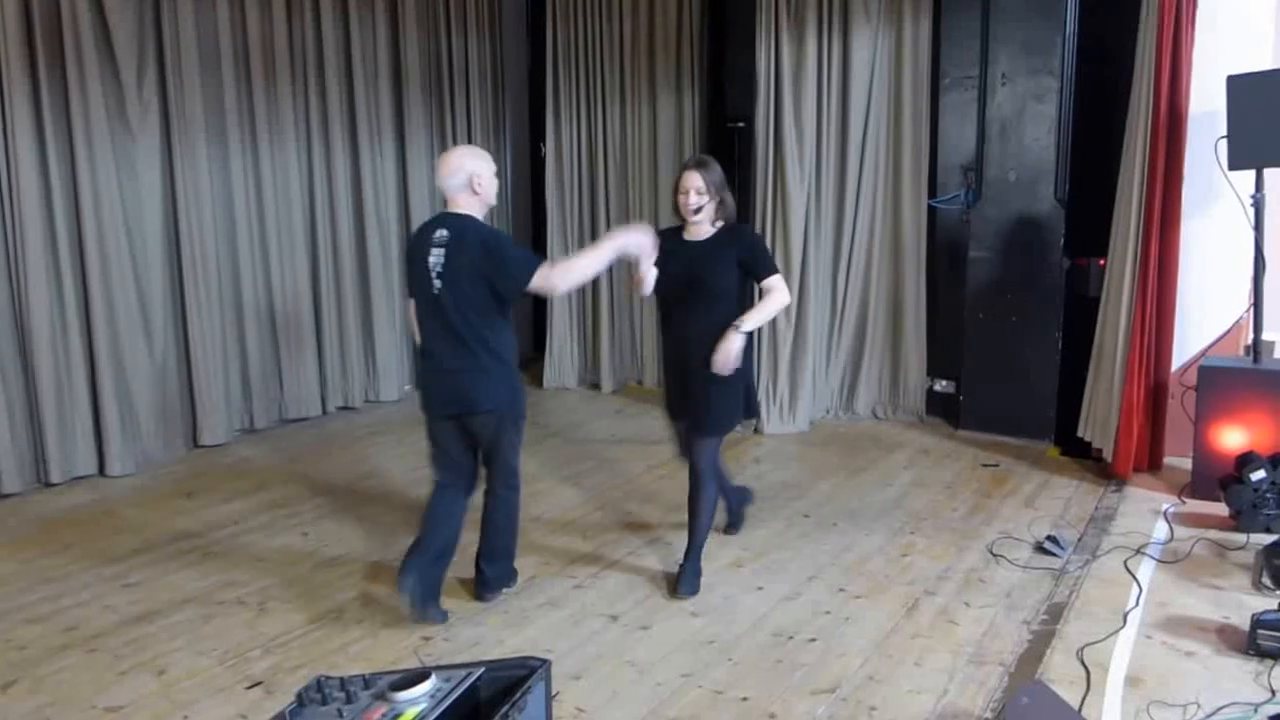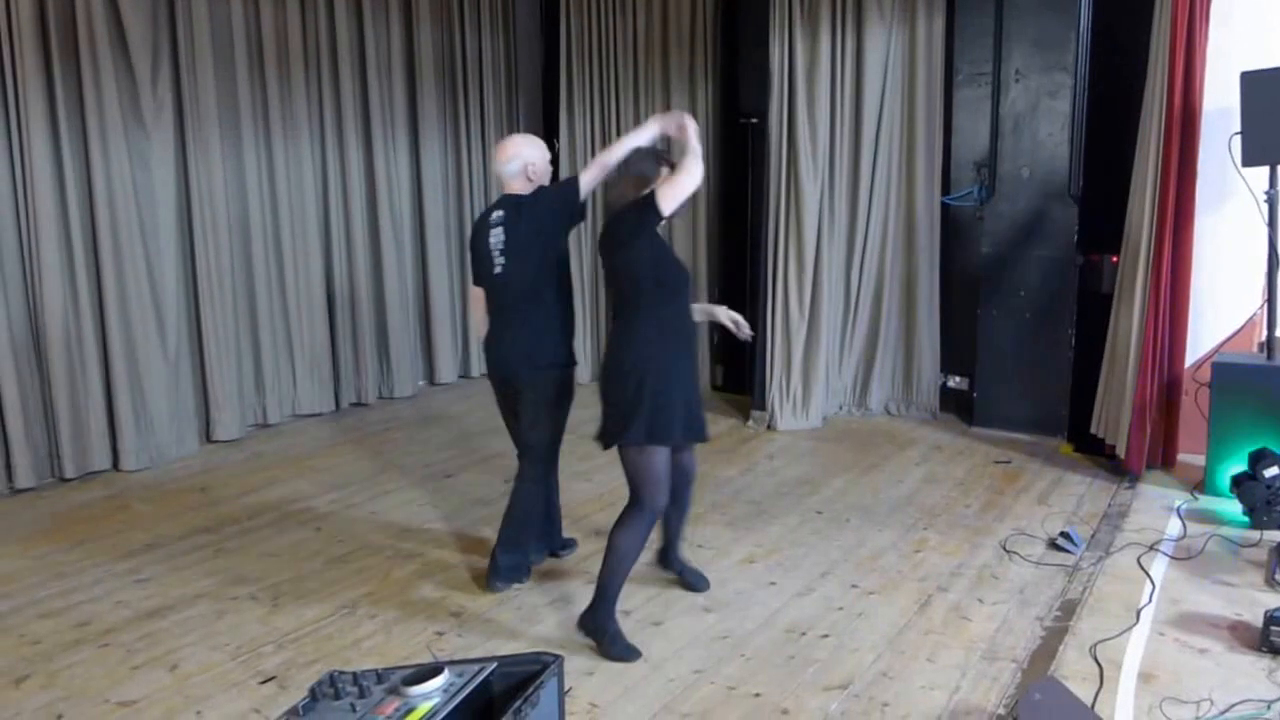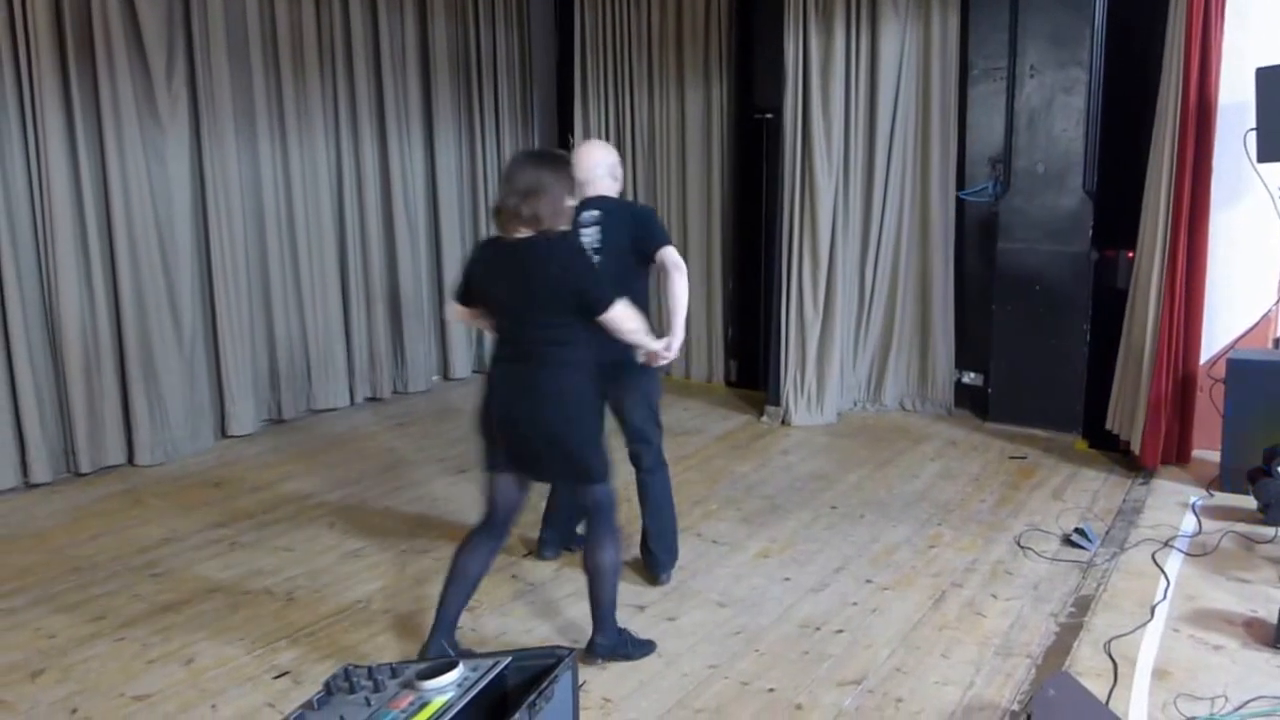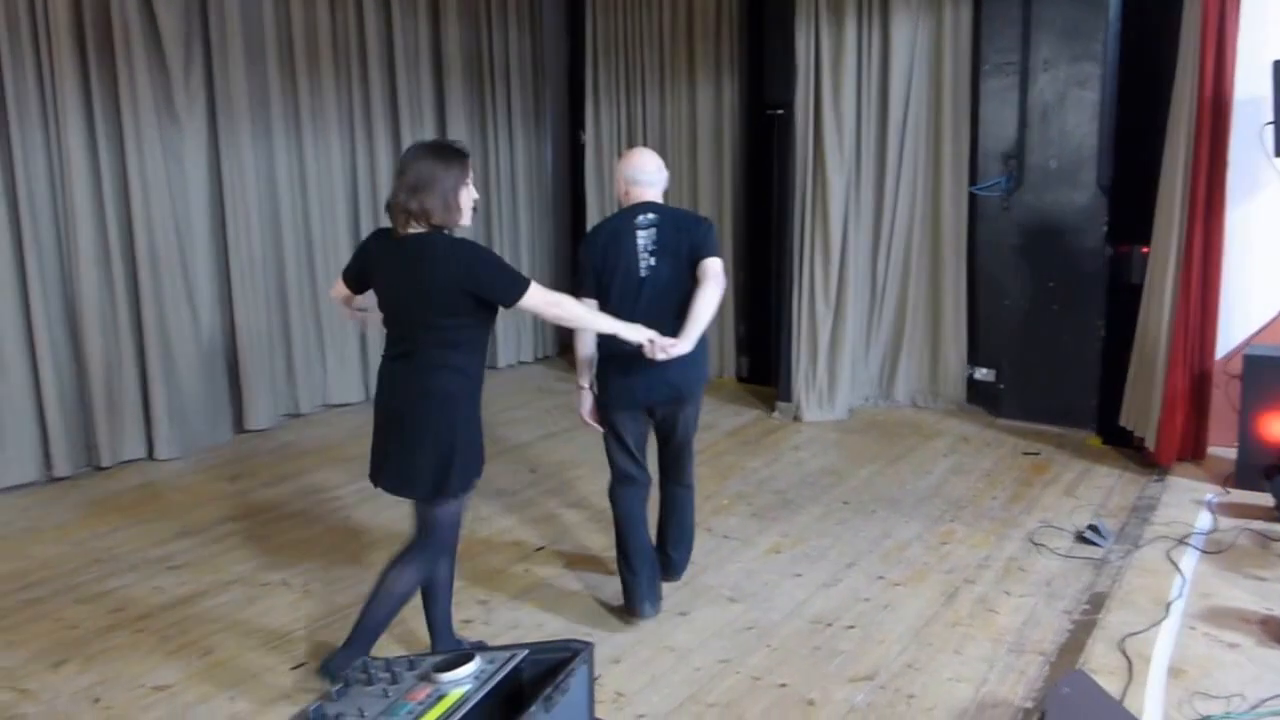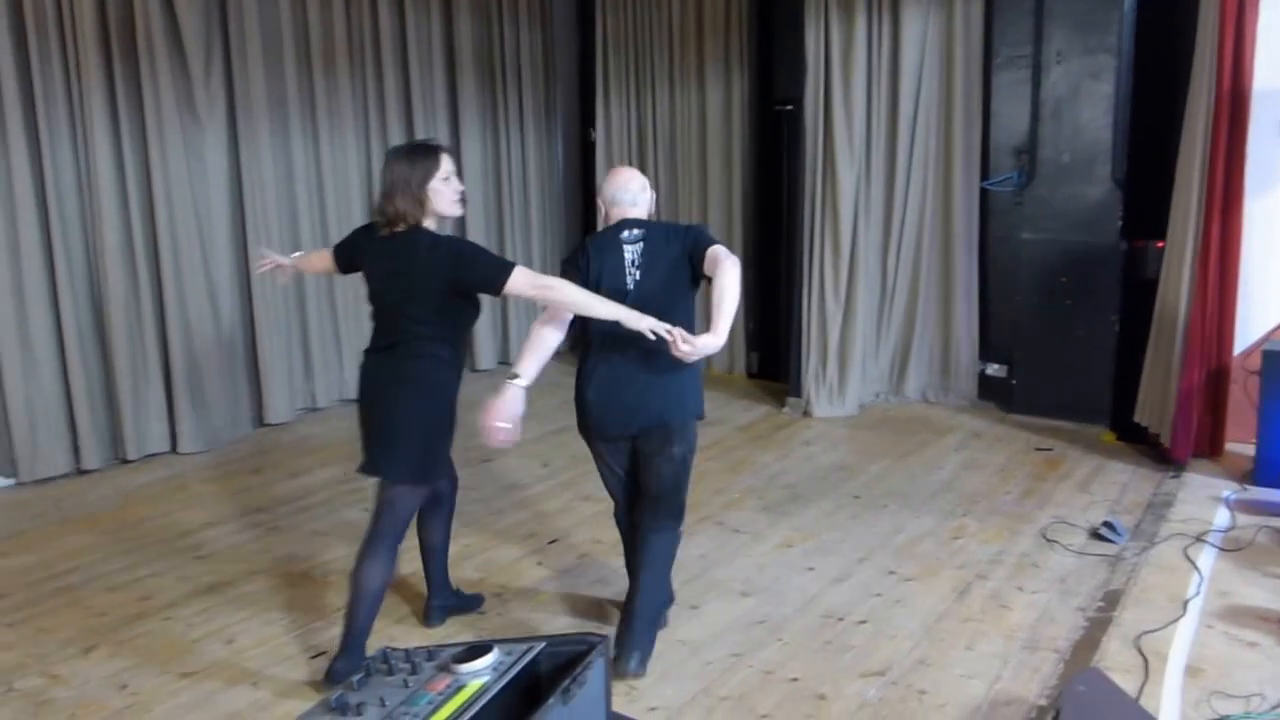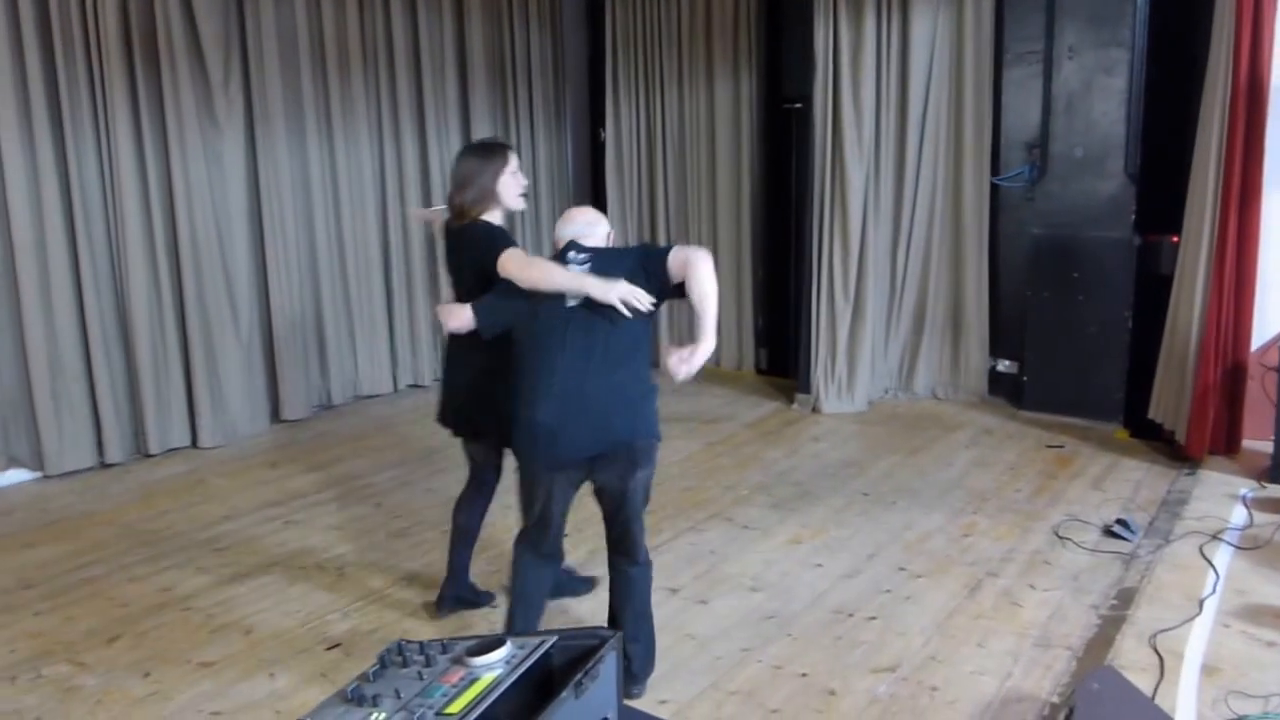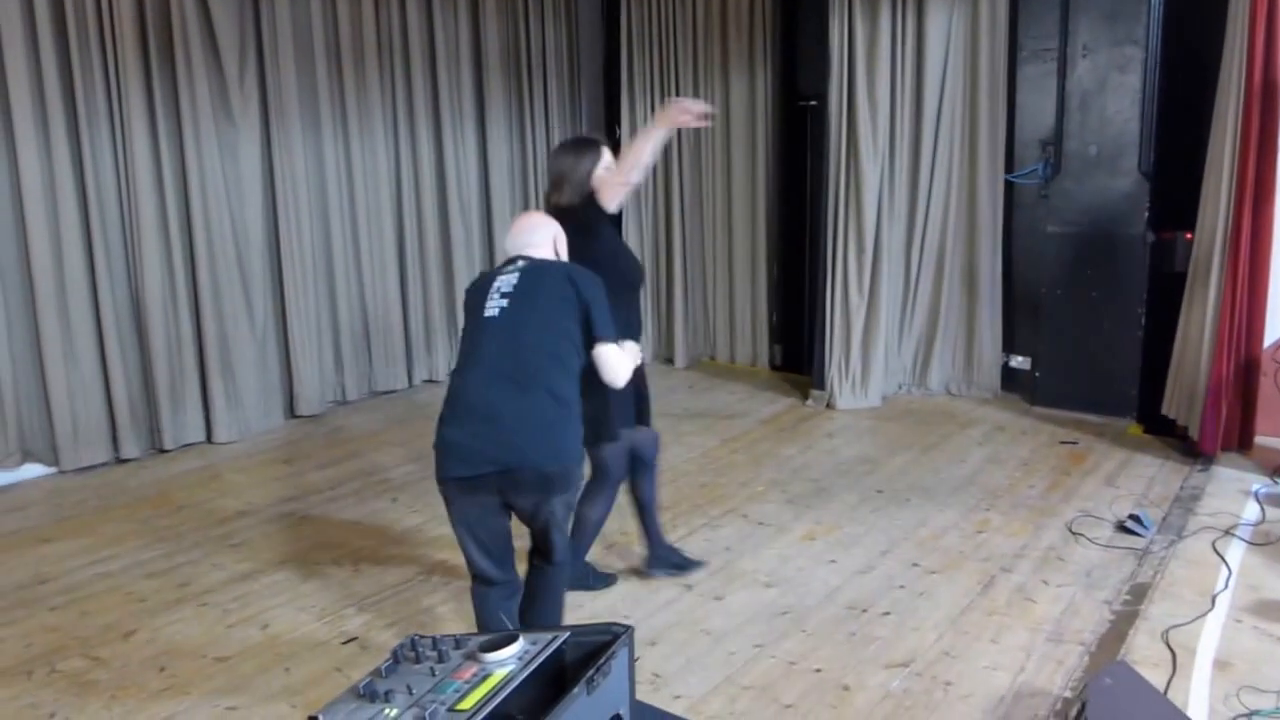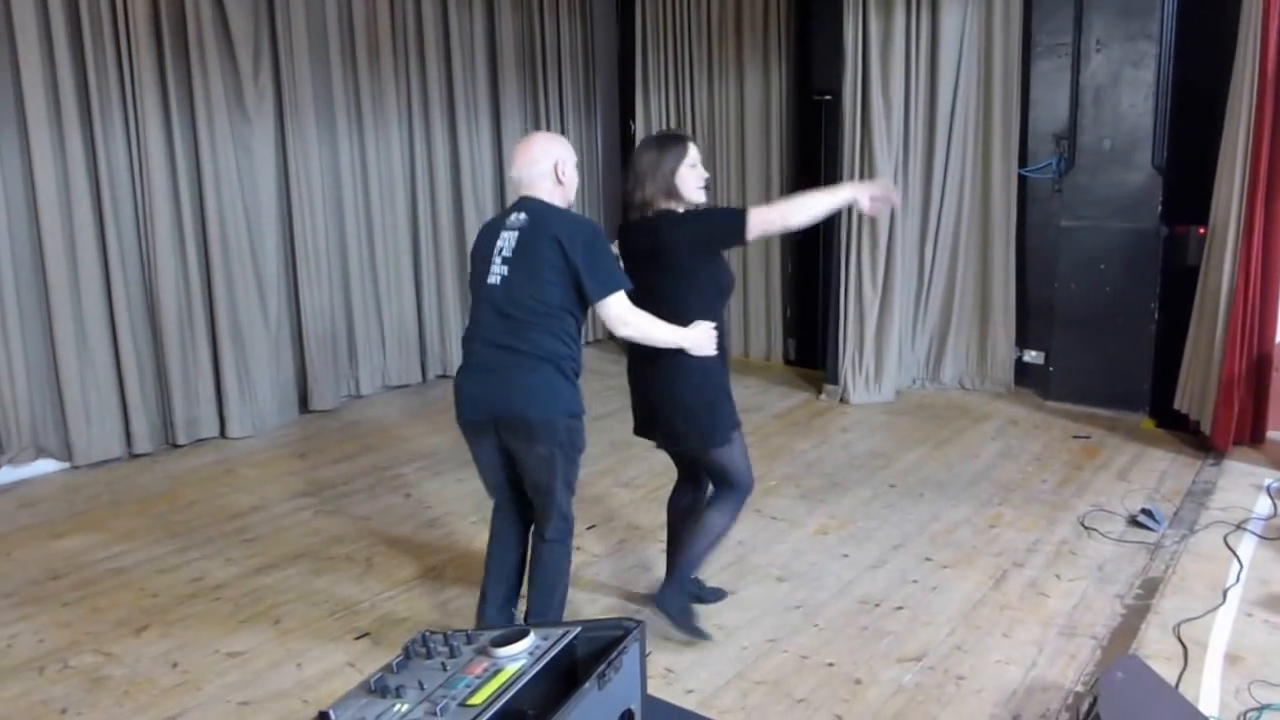
dt=0.5s
person 1, frame 1
left shoulder: (740, 240)
right shoulder: (666, 241)
left elbow: (779, 294)
right elbow: (648, 288)
left wrist: (738, 331)
right wrist: (642, 268)
left hip: (719, 367)
right hip: (680, 365)
left knee: (702, 462)
right knee: (691, 451)
left ankle: (692, 560)
right ankle: (733, 495)
person 1, frame 2
left shoulder: (639, 238)
right shoulder: (628, 226)
right elbow: (690, 178)
left wrist: (711, 311)
right wrist: (689, 137)
left hip: (665, 375)
right hip: (640, 378)
left knee: (682, 473)
right knee: (649, 496)
left ankle: (671, 554)
right ankle: (598, 613)
person 1, frame 3
left shoulder: (488, 255)
right shoulder: (565, 257)
left elbow: (465, 313)
right elbow: (623, 322)
right wrist: (651, 343)
left hip: (506, 400)
right hip: (560, 404)
left knee: (495, 520)
right knee: (601, 513)
left ankle: (440, 637)
right ankle: (606, 634)
person 1, frame 4
left shoulder: (379, 246)
right shoulder: (463, 259)
left elbow: (342, 294)
right elbow: (550, 305)
right wrist: (625, 329)
left hip: (401, 400)
right hip: (441, 409)
left knee: (442, 524)
right knee: (432, 539)
left ankle: (444, 645)
right ankle: (350, 655)
person 1, frame 5
left shoulder: (372, 241)
right shoulder: (448, 254)
left elbow: (323, 259)
right elbow: (539, 287)
left wrist: (288, 261)
right wrist: (626, 315)
left hip: (386, 388)
right hip: (417, 398)
left knee: (441, 488)
right knee: (388, 527)
left ankle: (440, 596)
right ankle: (349, 658)
person 1, frame 6
left shoulder: (462, 231)
right shoulder: (482, 239)
right elbow: (523, 269)
left wrist: (441, 214)
right wrist: (593, 285)
left hip: (472, 374)
right hip: (501, 377)
left knee: (483, 477)
left ankle: (455, 587)
right ankle: (552, 575)
person 1, frame 7
left shoulder: (587, 227)
right shoulder: (580, 225)
right elbow: (622, 181)
right wrist: (664, 123)
right hip: (593, 370)
left knee: (643, 450)
right knee: (610, 468)
left ankle: (658, 551)
right ankle: (569, 565)
person 1, frame 8
left shoulder: (635, 233)
right shoulder: (696, 228)
right elbow: (784, 214)
right wrist: (853, 192)
left hip: (657, 373)
right hip: (689, 376)
left knee: (693, 476)
right knee: (736, 483)
left ankle: (680, 580)
right ankle: (675, 591)
person 2, frame 1
left shoulder: (420, 240)
right shoulder: (487, 244)
right elbow: (556, 279)
right wrist: (616, 243)
left hip: (438, 387)
right hip: (492, 388)
left knee: (451, 484)
right knee: (503, 481)
left ankle: (420, 580)
right ankle: (492, 576)
person 2, frame 2
left shoulder: (484, 224)
right shoulder: (550, 207)
left elbow: (479, 302)
right elbow: (606, 163)
right wrist: (657, 125)
left hip: (510, 362)
right hip: (543, 360)
left knee: (536, 452)
right knee: (536, 460)
left ankle: (547, 539)
right ankle: (508, 564)
person 2, frame 3
right shoulder: (638, 219)
right elbow: (673, 266)
right wrist: (677, 330)
right hip: (629, 363)
right knee: (648, 457)
left ankle: (555, 537)
right ankle: (660, 559)
person 2, frame 4
left shoulder: (600, 237)
right shoulder: (695, 227)
left elbow: (586, 319)
right elbow: (713, 279)
left wrist: (585, 386)
right wrist: (686, 339)
left hip: (621, 382)
right hip: (681, 376)
left knee: (628, 482)
right knee: (677, 471)
left ankle: (642, 592)
right ankle: (673, 561)
person 2, frame 5
left shoulder: (586, 253)
right shoulder: (687, 239)
left elbow: (554, 320)
right elbow: (726, 266)
left wrist: (515, 387)
right wrist: (716, 334)
left hip: (604, 407)
right hip: (670, 404)
left knee: (629, 507)
right knee: (660, 516)
left ankle: (652, 603)
right ankle: (635, 642)
person 2, frame 6
right shoulder: (633, 260)
left elbow: (456, 319)
right elbow: (695, 260)
left wrist: (450, 309)
right wrist: (703, 341)
left hip: (549, 433)
right hip: (626, 429)
left knee: (537, 545)
right knee: (628, 549)
right ankle: (633, 669)
person 2, frame 7
left shoulder: (481, 288)
right shoulder: (580, 281)
right elbow: (615, 375)
right wrist: (629, 357)
left hip: (462, 451)
right hip: (546, 451)
left knee: (490, 577)
right knee: (552, 551)
person 2, frame 8
left shoulder: (491, 231)
right shoulder: (577, 232)
right elbow: (621, 321)
right wrist: (686, 337)
left hip: (477, 396)
right hip: (542, 399)
left knee: (509, 509)
right knee: (552, 520)
left ankle: (494, 625)
